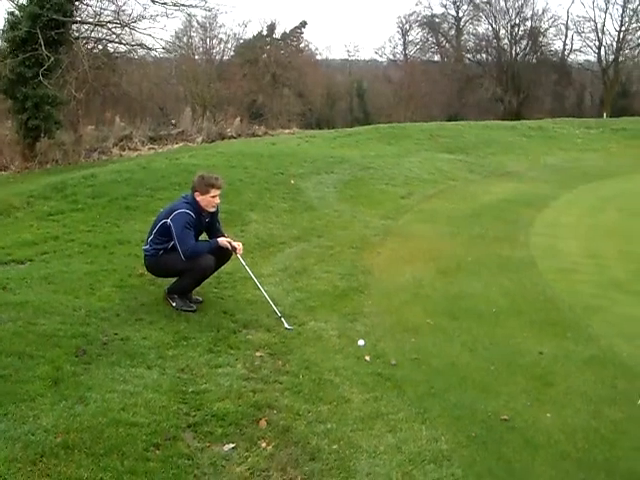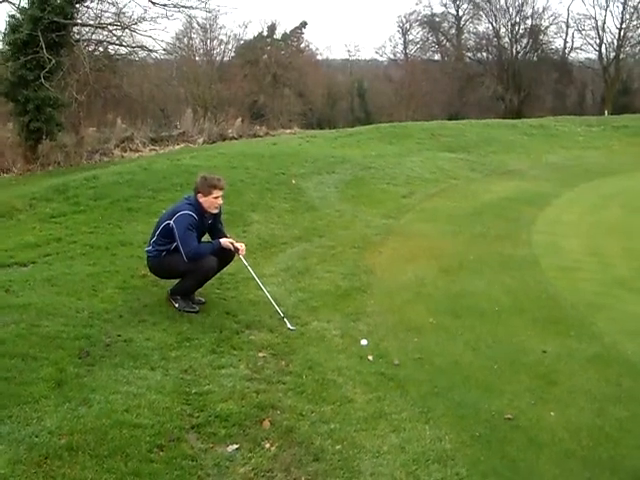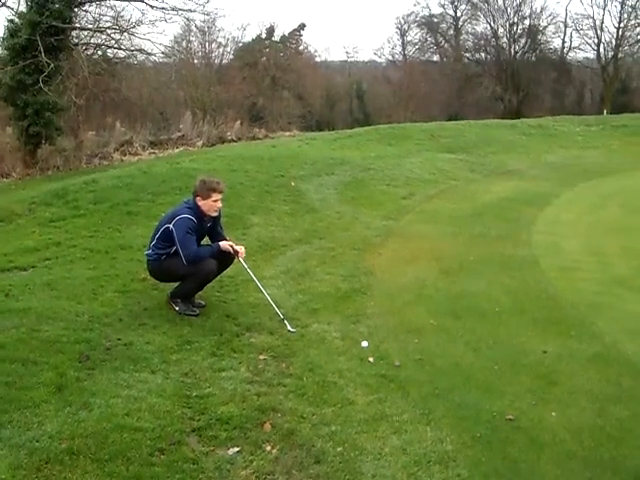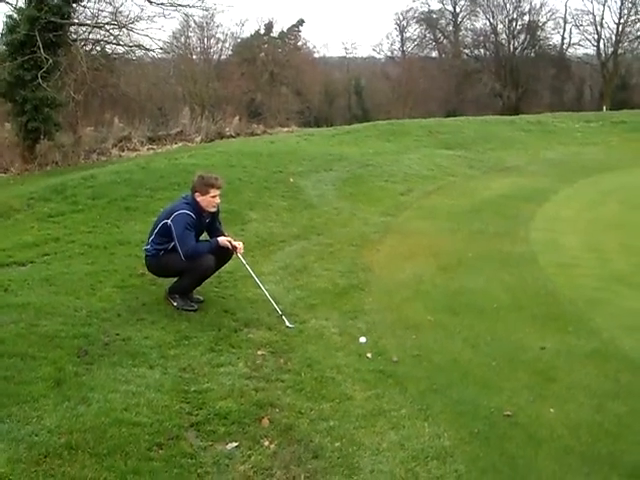
dt=0.5s
person 1, frame 1
left shoulder: (209, 207)
right shoulder: (182, 214)
left elbow: (216, 233)
right elbow: (188, 252)
left wrist: (230, 243)
right wrist: (217, 243)
left hip: (180, 250)
right hip: (157, 258)
left knee: (224, 252)
right knee: (205, 262)
left ankle: (184, 290)
right ankle: (174, 293)
person 1, frame 2
left shoulder: (211, 208)
right shoulder: (184, 216)
left elbow: (218, 234)
right elbow: (190, 253)
left wrist: (232, 244)
right wrist: (219, 244)
left hip: (184, 251)
right hip: (160, 259)
left knee: (227, 253)
right knee: (208, 263)
left ankle: (187, 291)
right ankle: (177, 294)
person 1, frame 3
left shoulder: (211, 211)
right shoulder: (184, 219)
left elbow: (218, 237)
right elbow: (190, 256)
left wrist: (232, 247)
right wrist: (218, 247)
left hip: (183, 254)
right hip: (160, 263)
left knee: (227, 256)
right knee: (207, 266)
left ankle: (187, 293)
right ankle: (177, 297)
person 1, frame 4
left shoulder: (209, 207)
right shoulder: (182, 215)
left elbow: (216, 232)
right elbow: (188, 252)
left wrist: (230, 243)
right wrist: (216, 242)
left hip: (180, 251)
right hip: (158, 259)
left knee: (225, 251)
right knee: (205, 262)
left ankle: (185, 289)
right ankle: (176, 293)
